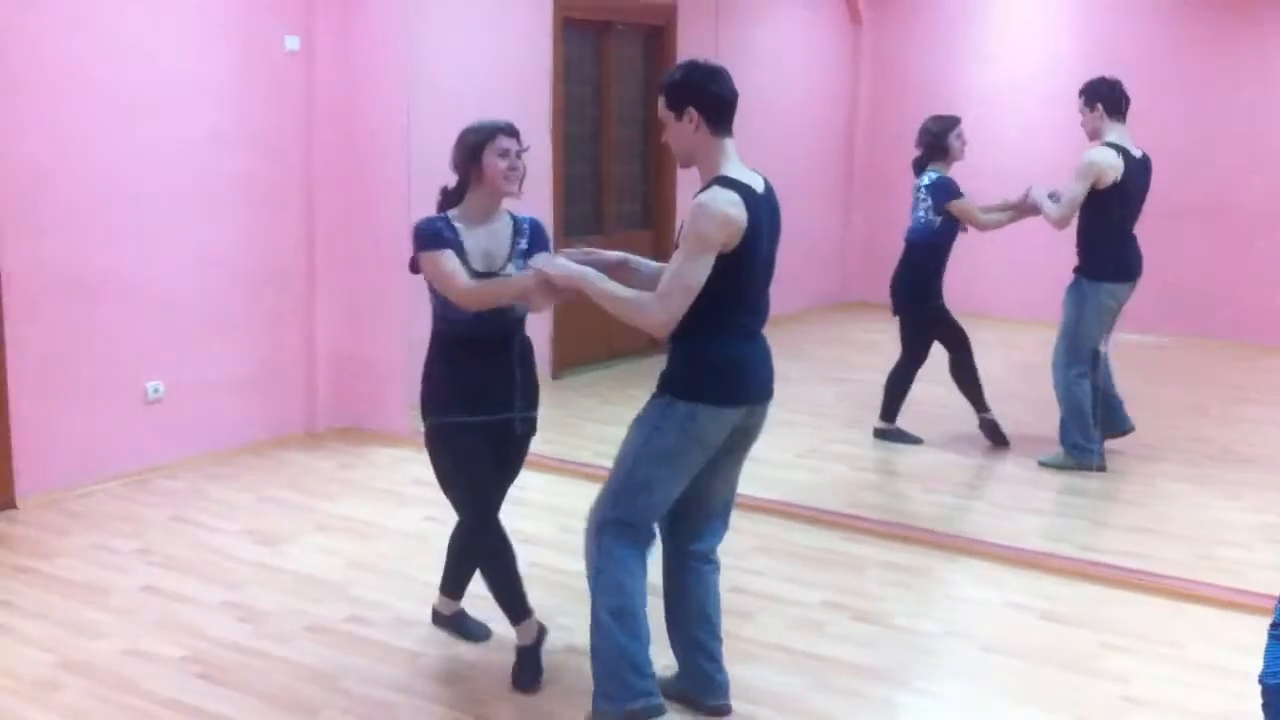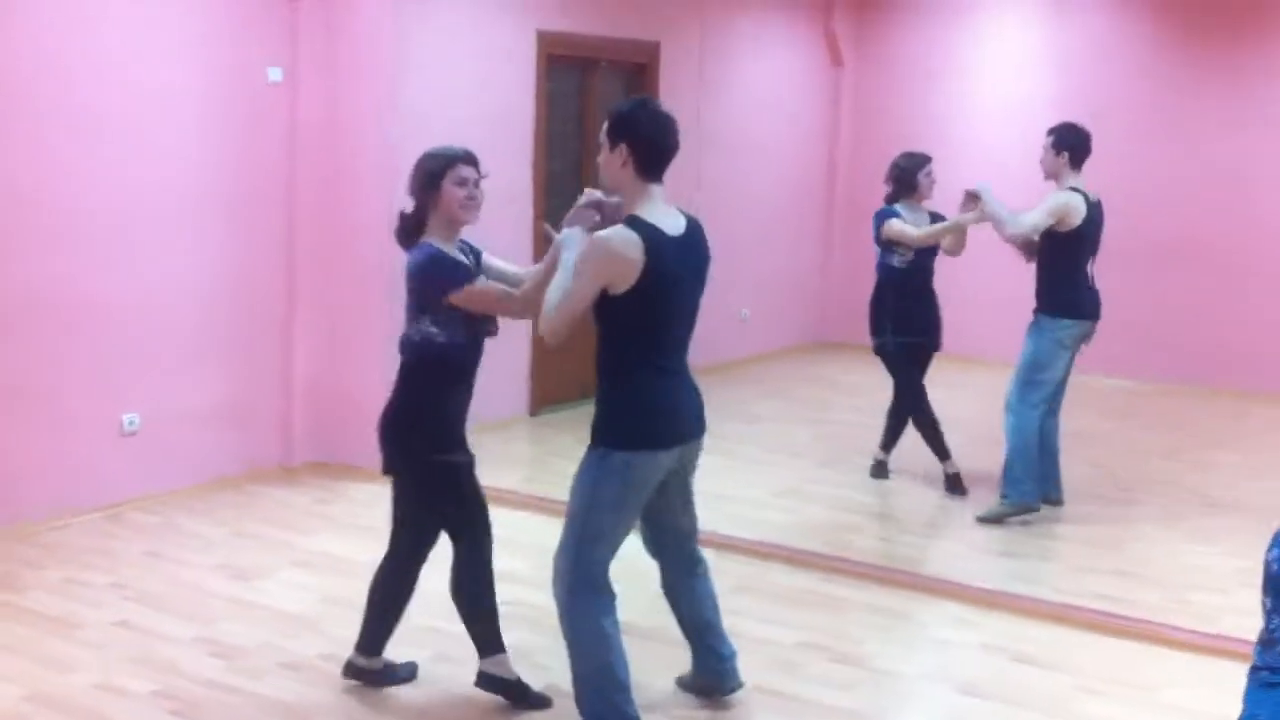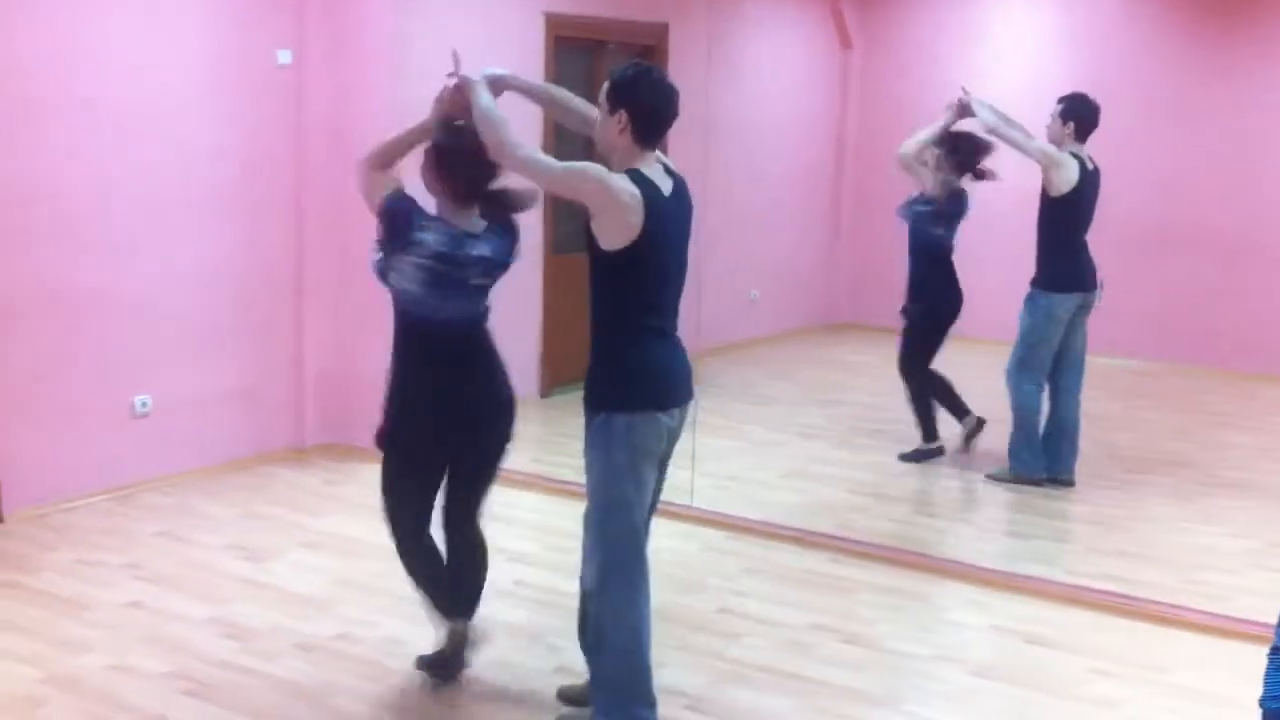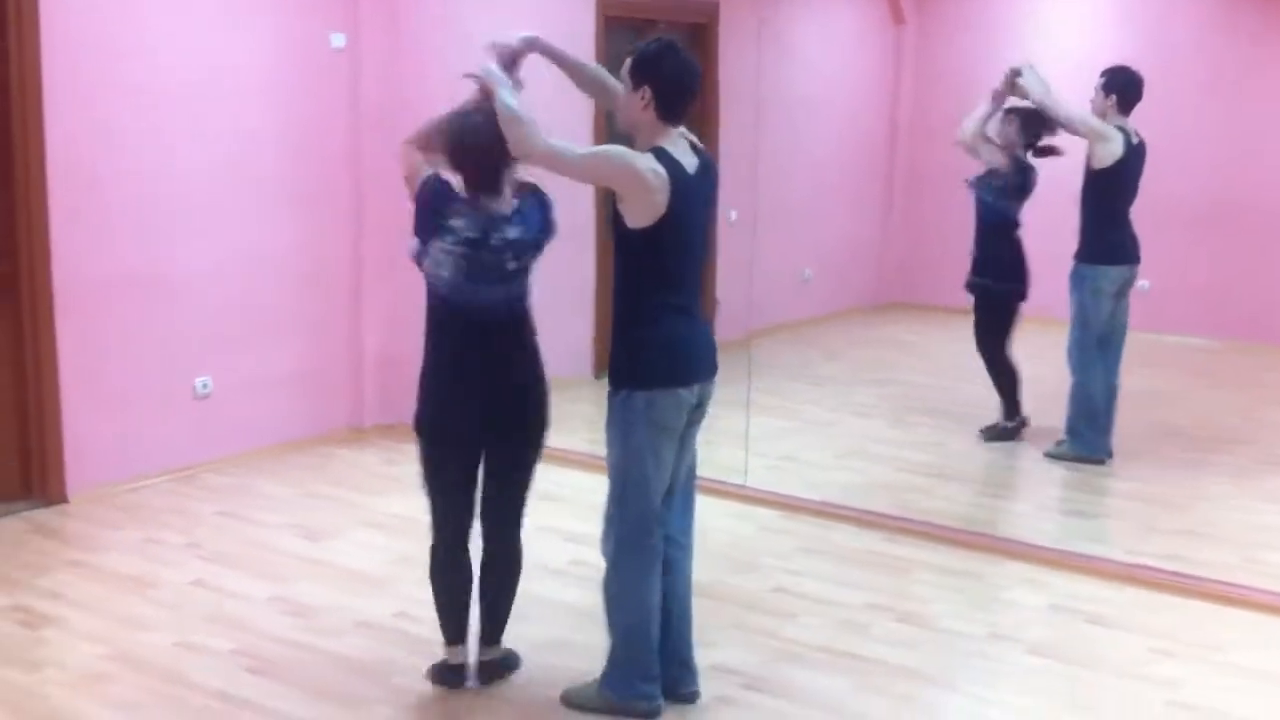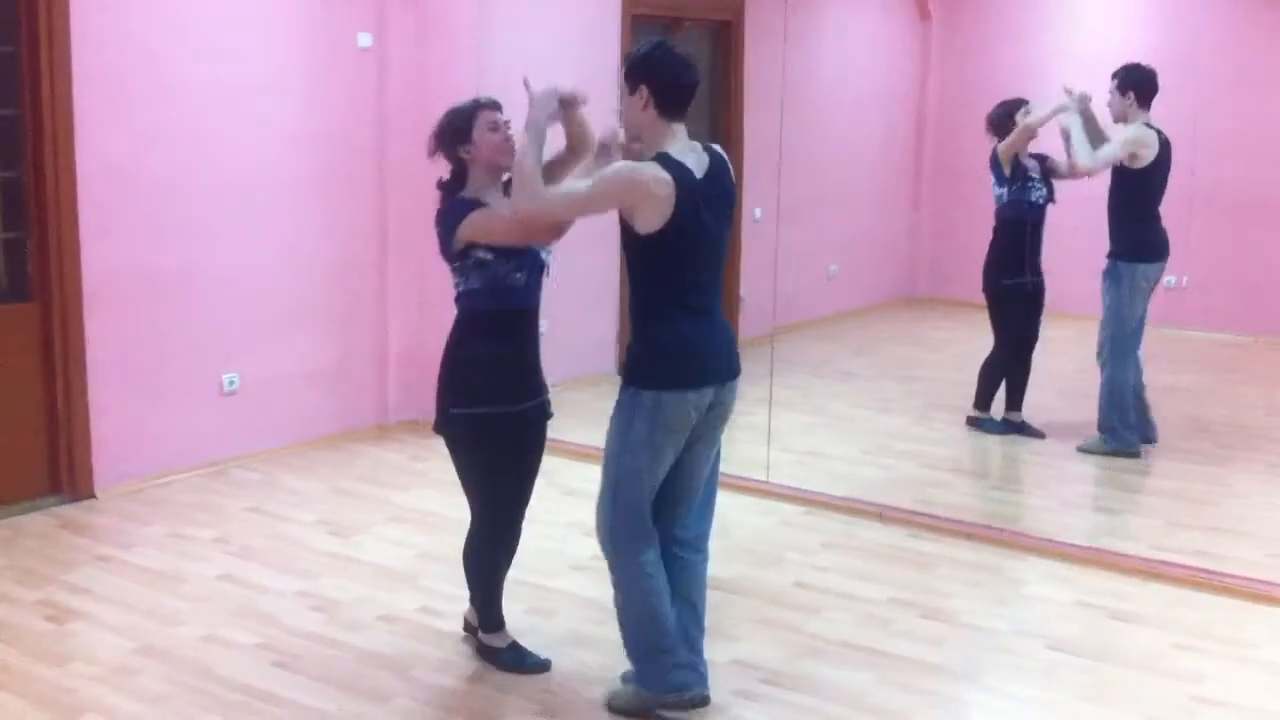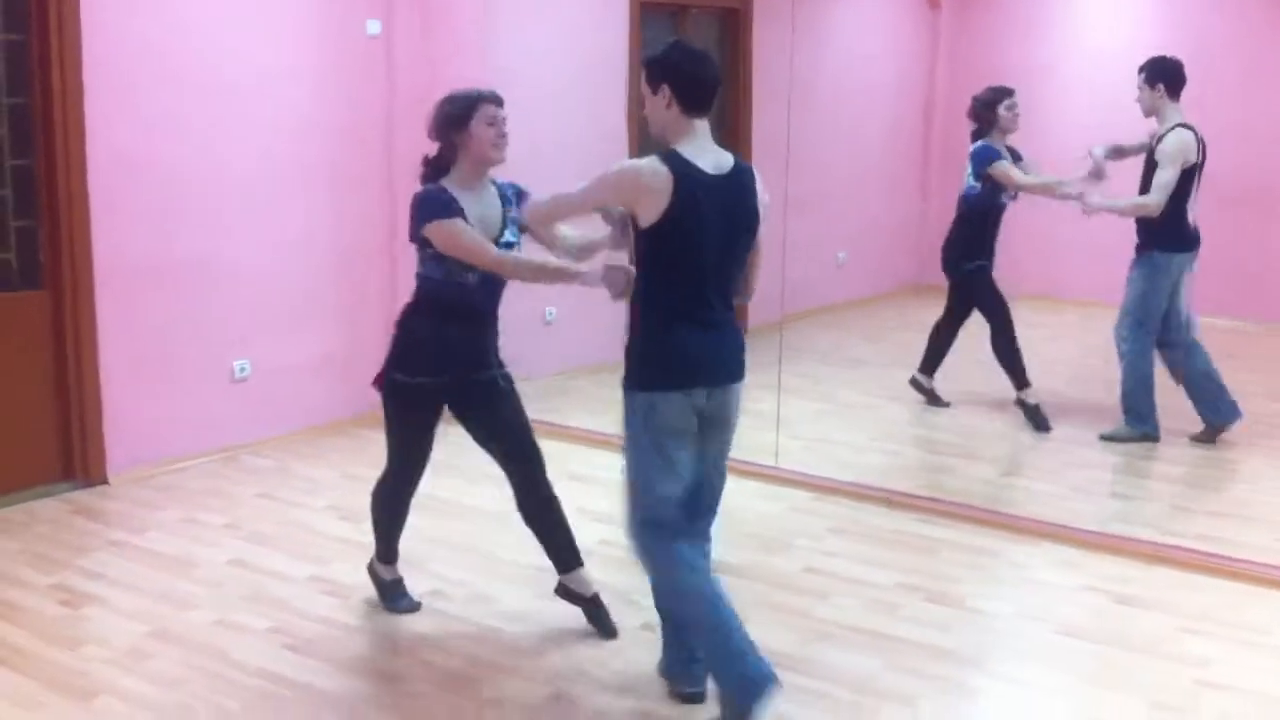
dt=0.5s
person 1, frame 1
left shoulder: (713, 207)
right shoulder: (759, 193)
left elbow: (661, 318)
left wrist: (582, 277)
right wrist: (619, 263)
left hip: (701, 391)
right hip: (750, 385)
left knee: (617, 529)
right knee: (694, 537)
person 1, frame 2
left shoulder: (612, 246)
right shoulder: (692, 233)
left elbow: (550, 329)
left wrist: (572, 251)
left hip: (630, 432)
right hip: (682, 420)
left knee: (579, 576)
right knee: (678, 549)
right ankle: (715, 667)
person 1, frame 3
left shoulder: (608, 191)
right shoulder: (671, 182)
left elbow: (507, 151)
right elbow: (599, 129)
left wrist: (477, 90)
right wrist: (525, 86)
left hip: (628, 396)
right hip: (668, 386)
left knee: (614, 556)
right knee: (619, 541)
person 1, frame 4
left shoulder: (634, 170)
right shoulder: (695, 157)
left elbow: (526, 143)
right elbow: (629, 100)
left wrist: (499, 82)
right wrist: (547, 51)
left hip: (650, 374)
right hip: (693, 365)
left knee: (633, 534)
right knee: (669, 527)
person 1, frame 5
left shoulder: (639, 180)
right shoulder: (719, 165)
left elbow: (531, 205)
left wrist: (536, 123)
right wrist: (639, 145)
left hip: (663, 377)
right hip: (717, 370)
left knee: (626, 527)
right knee: (684, 528)
person 1, frame 6
left shoulder: (645, 177)
right shoulder: (746, 180)
left elbow: (537, 214)
left hip: (661, 376)
right hip: (723, 370)
left knee: (659, 534)
right knee: (690, 524)
right ankle: (687, 665)
person 2, frame 1
left shoulder: (530, 230)
right shoulder: (434, 232)
left elbow: (538, 301)
right elbow: (464, 294)
left wrist: (553, 279)
right wrist: (531, 278)
left hip: (514, 389)
right hip: (453, 394)
left knee: (481, 510)
right knee: (481, 514)
left ankle: (448, 603)
right ankle: (527, 630)
person 2, frame 2
left shoulder: (468, 255)
right shoulder: (432, 264)
left elbow: (527, 282)
right elbow: (521, 305)
left hip: (432, 424)
right hip: (423, 427)
person 2, frame 3
left shoulder: (405, 221)
right shoulder: (500, 236)
left elbow: (373, 169)
left wrist: (437, 119)
left hip: (417, 410)
right hip: (484, 406)
left knee: (408, 524)
right knee: (462, 522)
left ankle: (454, 633)
right ankle: (456, 633)
person 2, frame 4
left shoulder: (437, 207)
right shoulder: (535, 213)
left elbow: (419, 144)
right elbow: (518, 189)
left wrist: (475, 105)
right wrist: (497, 104)
left hip: (447, 395)
right hip: (519, 392)
left knee: (449, 526)
right knee: (503, 523)
left ankle: (455, 655)
right ankle: (488, 651)
person 2, frame 5
left shoulder: (514, 195)
right shoulder: (460, 213)
left elbow: (577, 151)
right elbow: (543, 230)
left wrist: (570, 114)
left hip: (523, 378)
right hip: (475, 382)
left knee: (510, 510)
right knee: (493, 513)
left ankle: (480, 613)
right ankle: (492, 633)
person 2, frame 6
left shoulder: (511, 198)
right shoulder: (431, 203)
left elbow: (564, 245)
right elbow: (497, 261)
left wrist: (606, 239)
right wrist: (583, 276)
left hip: (479, 356)
right hip: (420, 357)
left knee: (526, 466)
right knee: (404, 471)
left ankle: (575, 579)
right ankle: (384, 567)
person 3, frame 1
left shoulder: (1097, 158)
right shoulder: (1140, 158)
left elbow: (1059, 219)
left wrist: (1041, 197)
right wrist: (1068, 197)
left hip: (1099, 273)
right hip: (1124, 268)
left knee: (1071, 362)
right knee: (1089, 351)
left ankle: (1082, 451)
right ankle: (1112, 420)
person 3, frame 2
left shoulder: (1064, 201)
right shoulder: (1088, 203)
left elbow: (1010, 232)
right elbow: (1036, 251)
left wrist: (987, 198)
right wrist: (1008, 219)
left hip: (1060, 315)
right hip: (1077, 312)
left knee: (1024, 401)
right knee: (1043, 403)
left ankle: (1020, 493)
right ankle: (1046, 485)
person 3, frame 3
left shoulder: (1057, 160)
right shoulder: (1087, 167)
left elbow: (995, 128)
right elbow: (1028, 139)
left wrist: (975, 104)
right wrist: (989, 107)
left hip: (1055, 286)
right hip: (1081, 285)
left knee: (1025, 373)
right knee: (1066, 379)
left ankle: (1027, 464)
right ankle: (1060, 466)
person 3, frame 4
left shoulder: (1103, 133)
right shoulder: (1133, 142)
left elbow: (1046, 100)
right elbow: (1068, 121)
left wrist: (1028, 74)
right wrist: (1029, 92)
left hip: (1099, 259)
right hip: (1122, 257)
left knee: (1085, 351)
right knee: (1105, 352)
left ankle: (1086, 442)
right ankle: (1095, 437)
person 3, frame 5
left shoulder: (1137, 136)
right shoulder: (1152, 138)
left elbow: (1086, 164)
right elbow: (1104, 151)
left wrist: (1075, 121)
right wrist: (1085, 112)
left hip: (1133, 257)
right hip: (1143, 254)
left knee: (1115, 348)
right knee: (1123, 347)
left ankle: (1119, 437)
right ankle: (1137, 426)
person 3, frame 6
left shoulder: (1176, 139)
right shoulder: (1166, 133)
left elbow: (1154, 204)
right elbow: (1130, 148)
left wrist: (1101, 204)
right wrist: (1105, 153)
left hip: (1164, 249)
right hip: (1167, 248)
left knee: (1131, 334)
right knee: (1173, 334)
left ankle: (1141, 423)
right ankle: (1218, 411)
person 4, frame 1
left shoulder: (940, 182)
right shoulder: (938, 184)
left elbow: (974, 212)
right elbow: (979, 222)
left wrist: (1014, 204)
right wrist: (1021, 213)
left hip: (923, 280)
right hip: (916, 282)
left knee: (958, 345)
right knee: (915, 354)
left ankle: (983, 415)
right ankle: (885, 424)
person 4, frame 2
left shoulder: (934, 218)
right shoulder: (885, 217)
left elbow: (953, 250)
right elbow: (916, 238)
left wrist: (965, 216)
right wrist: (963, 221)
left hip: (924, 316)
right hip: (890, 318)
left knee: (907, 390)
right knee: (912, 391)
left ankle: (883, 453)
right ankle: (948, 465)
person 4, frame 3
left shoulder: (946, 195)
right shoulder: (952, 191)
left elbow: (907, 153)
right elbow: (912, 154)
left wrist: (946, 121)
right wrist: (949, 121)
left hip: (931, 297)
right hip: (937, 293)
left knee: (912, 366)
right knee: (917, 366)
left ankle: (932, 441)
right ankle: (966, 419)
person 4, frame 4
left shoulder: (1013, 167)
right shoulder: (997, 159)
left elbow: (967, 138)
right elbow: (970, 135)
left wrist: (996, 100)
right wrist: (996, 101)
left hip: (1004, 270)
right hip: (985, 268)
left knee: (990, 345)
right knee: (990, 345)
left ankle: (1012, 417)
right ankle: (1012, 414)
person 4, frame 5
left shoulder: (1039, 163)
right shoulder: (1003, 158)
left elbow: (1076, 168)
right elbow: (1028, 127)
right wrist: (1062, 106)
left hip: (1030, 268)
right hip: (1004, 268)
left knee: (1026, 345)
right knee: (1008, 345)
left ankle: (1013, 415)
right ankle: (979, 413)
person 4, frame 6
left shoulder: (1011, 154)
right shoulder: (984, 152)
left elbow: (1043, 187)
right elbow: (1026, 184)
left wrist: (1075, 193)
right wrist: (1079, 179)
left hip: (976, 250)
right hip: (966, 251)
left knee: (955, 315)
right knee: (1001, 319)
left ankle: (923, 376)
right ankle: (1026, 396)
